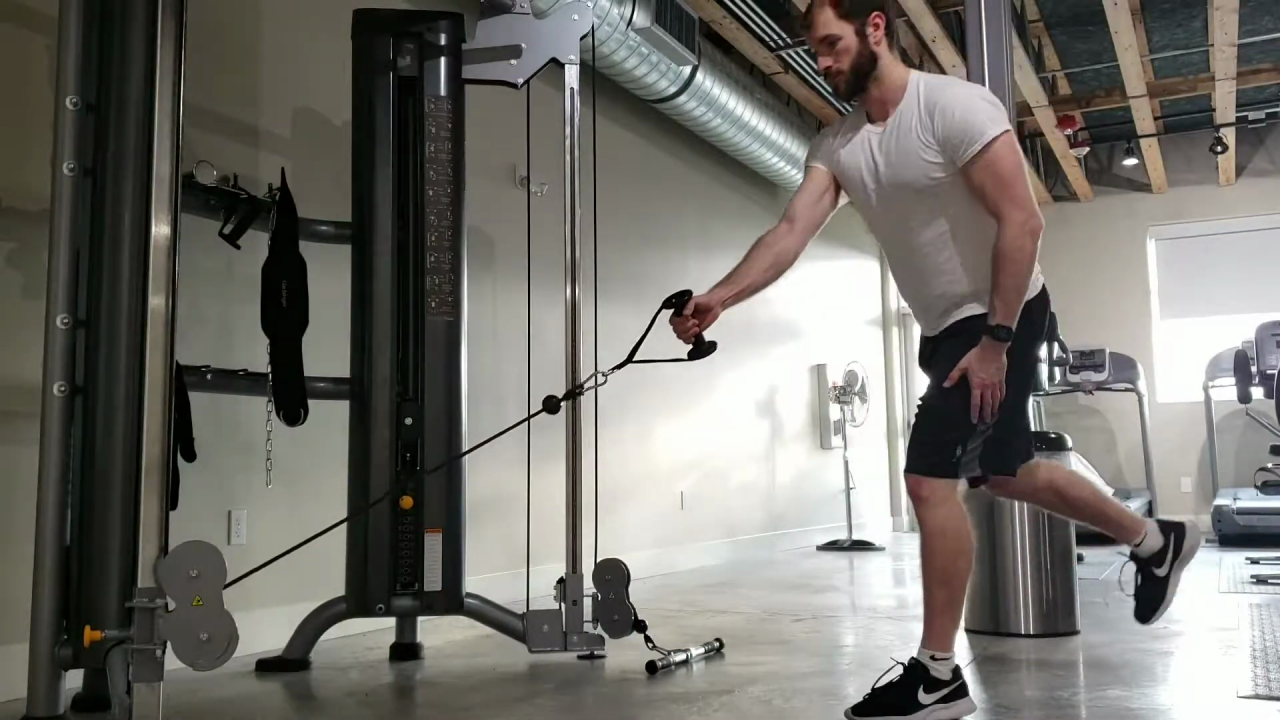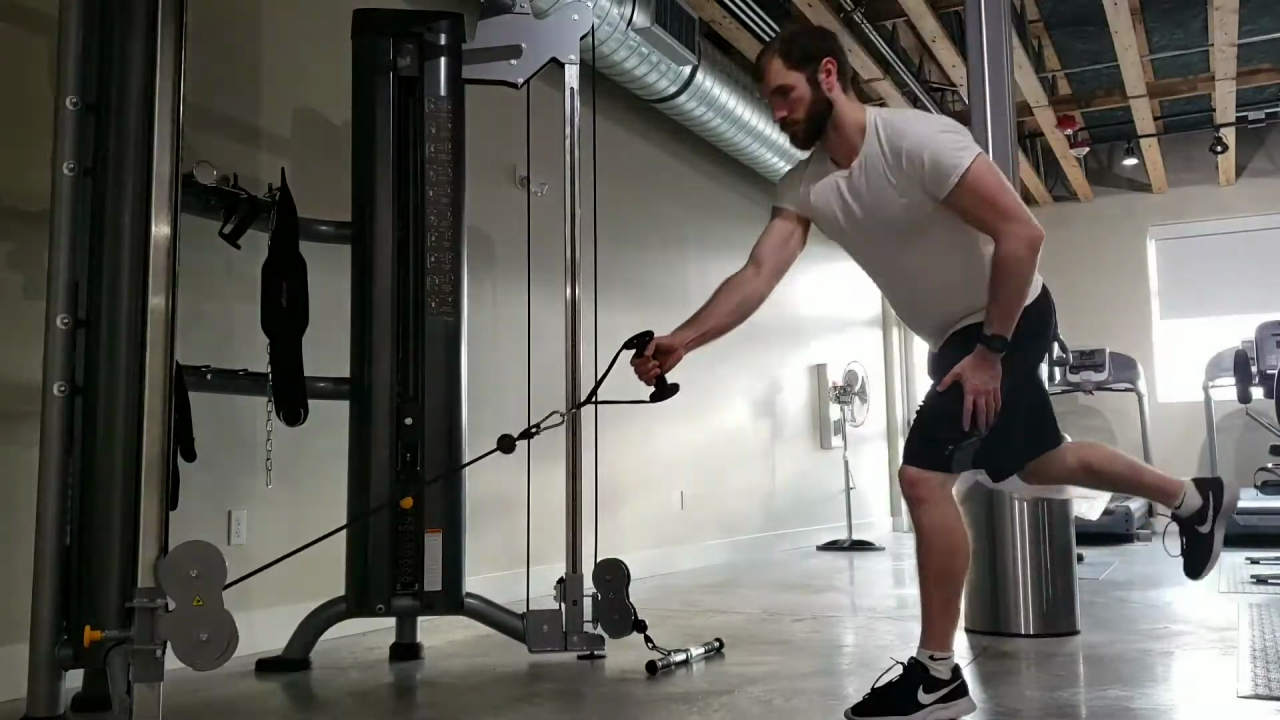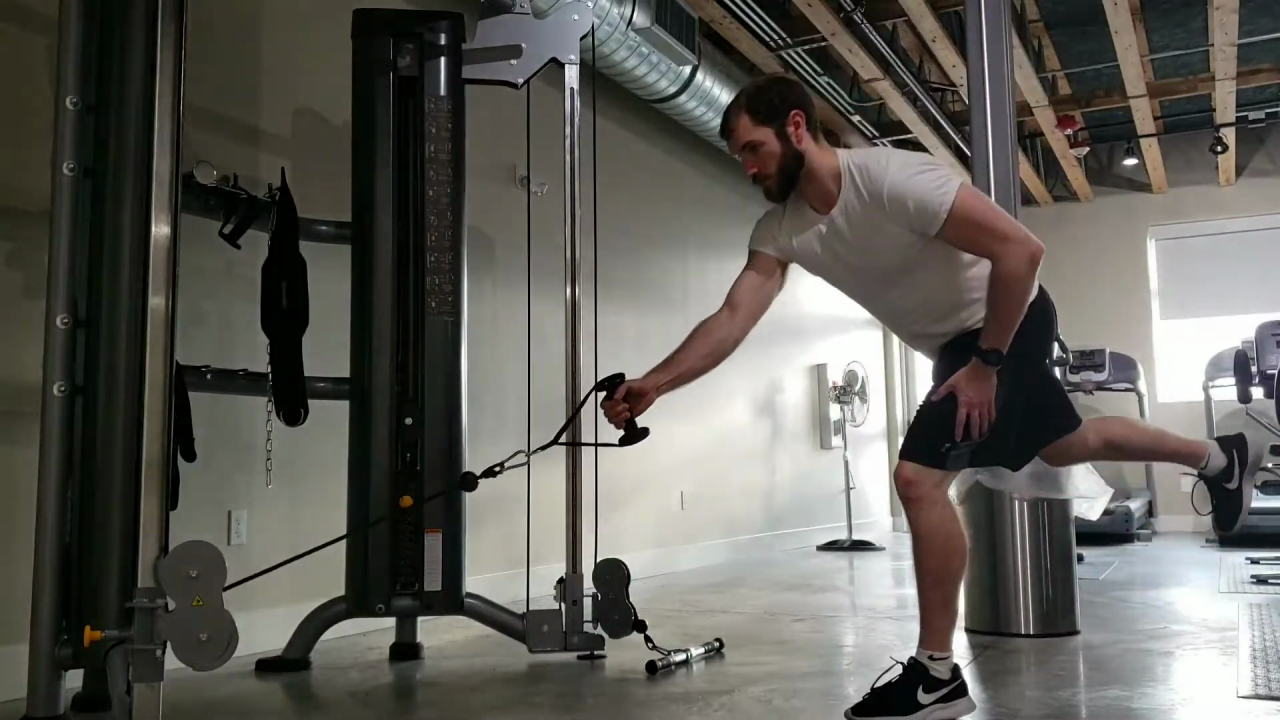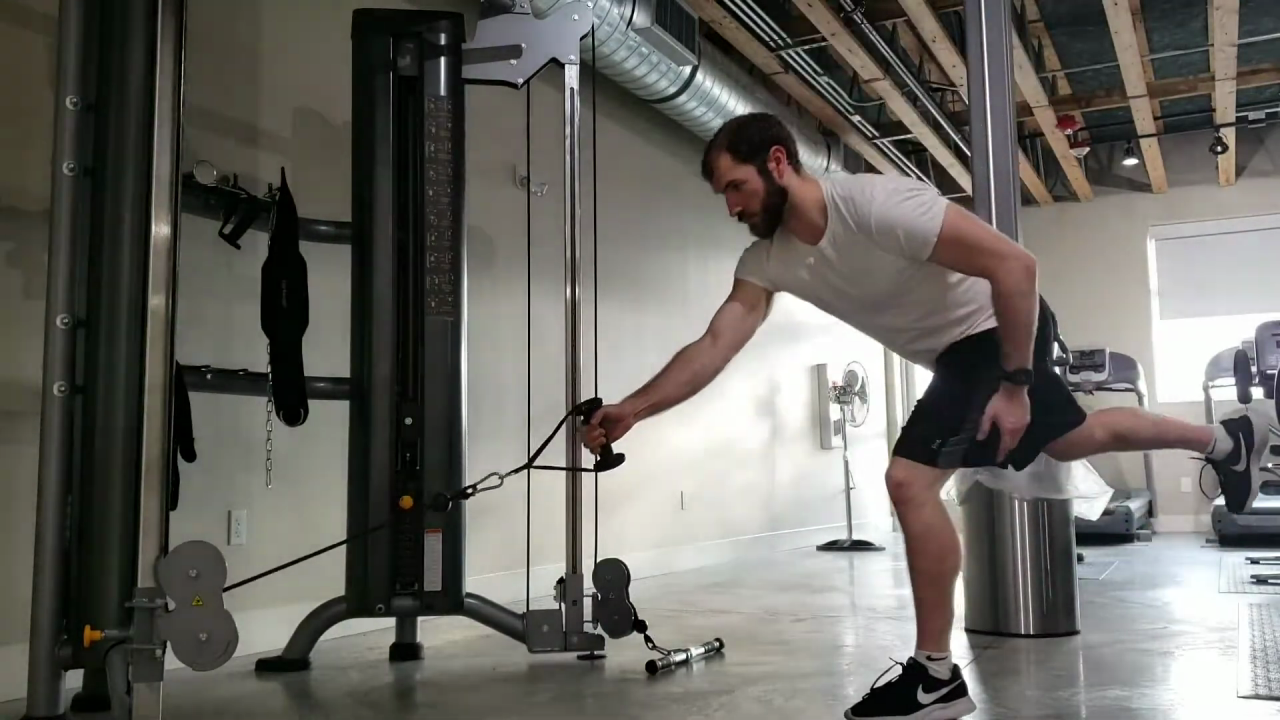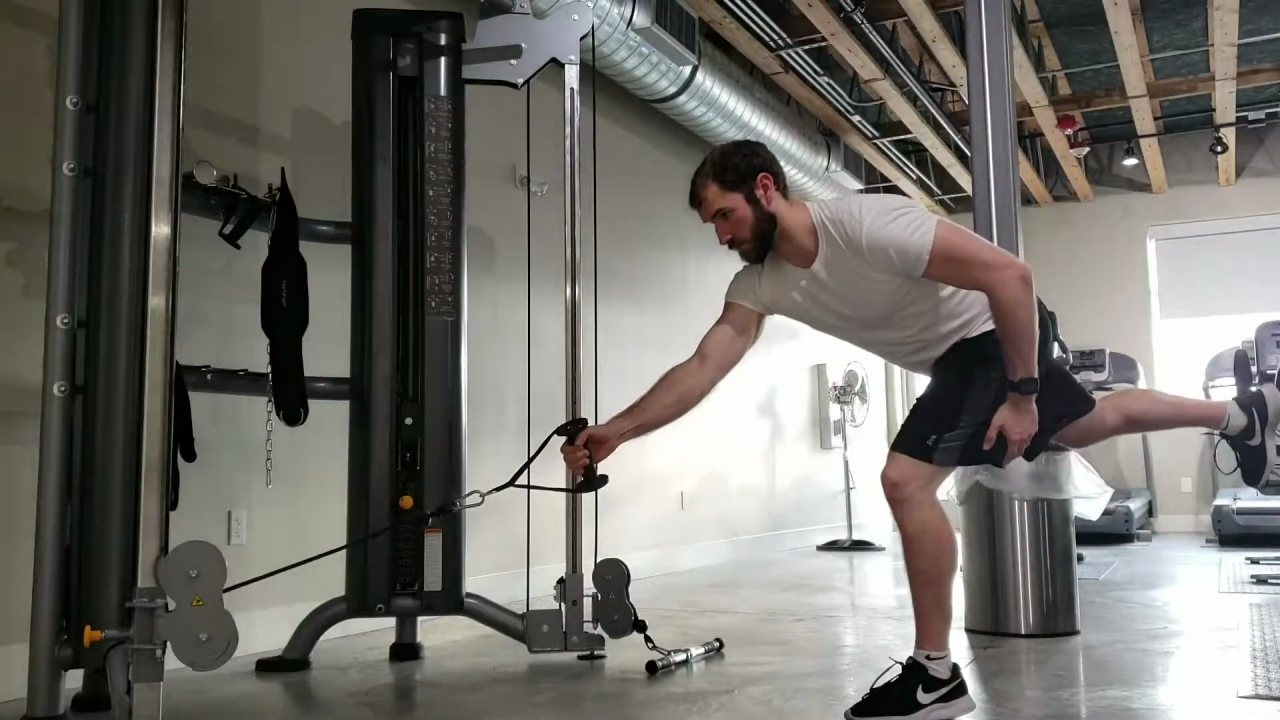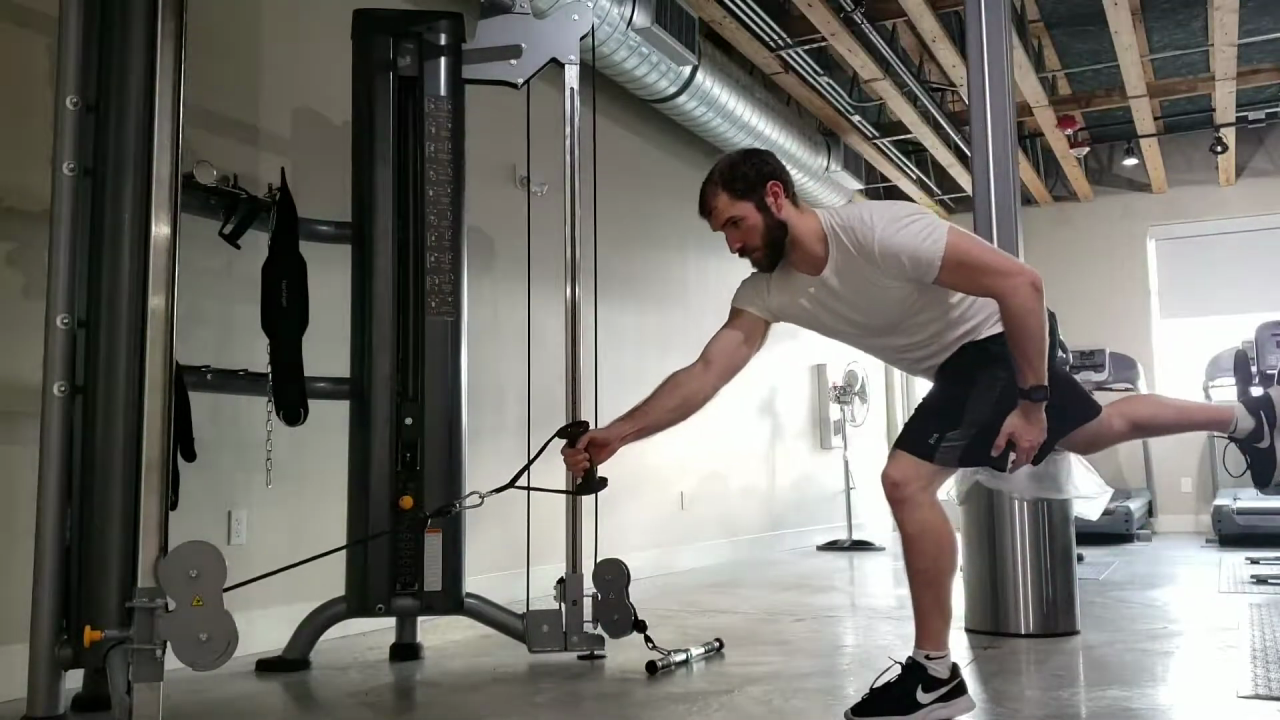
dt=0.4s
person 1, frame 1
left shoulder: (952, 106)
right shoulder: (835, 145)
left elbow: (1022, 222)
right elbow: (791, 230)
left wrist: (996, 340)
right wrist: (717, 298)
left hip: (998, 316)
right hip: (944, 329)
left knee: (930, 478)
right knee: (1004, 471)
right ankle: (1156, 539)
person 1, frame 2
left shoulder: (916, 140)
right shoulder: (803, 188)
left elbow: (1021, 233)
right elbow: (756, 276)
left wrist: (991, 350)
right wrist: (681, 340)
left hip: (1007, 319)
right hip: (956, 334)
left knee: (923, 476)
right knee: (1042, 463)
right ankle: (1195, 499)
person 1, frame 3
left shoulder: (894, 179)
right shoulder: (780, 230)
left elbow: (1021, 249)
right elbow: (732, 318)
left wrist: (986, 365)
right wrist: (653, 384)
left hip: (1005, 324)
right hip: (958, 342)
left knee: (918, 476)
right knee: (1066, 444)
right ankle: (1218, 458)
person 1, frame 4
left shoulder: (879, 204)
right shoulder: (767, 261)
left elbow: (1015, 264)
right elbow: (713, 348)
left wrist: (1014, 385)
right wrist: (630, 410)
left hip: (1000, 330)
right hip: (956, 350)
left knee: (910, 478)
right knee: (1076, 437)
right ankle: (1226, 439)
person 1, frame 5
left shoulder: (869, 226)
right shoulder: (759, 285)
left elbow: (1010, 276)
right elbow: (701, 369)
left wrist: (1021, 394)
right wrist: (615, 431)
left hip: (997, 334)
right hip: (956, 355)
left knee: (906, 480)
right knee: (1089, 423)
person 1, frame 6
left shoulder: (880, 233)
right shoulder: (767, 293)
left elbow: (1021, 282)
right elbow: (706, 373)
left wrist: (1031, 402)
right wrist: (617, 433)
left hip: (1000, 340)
right hip: (957, 362)
left knee: (907, 479)
right knee: (1093, 429)
